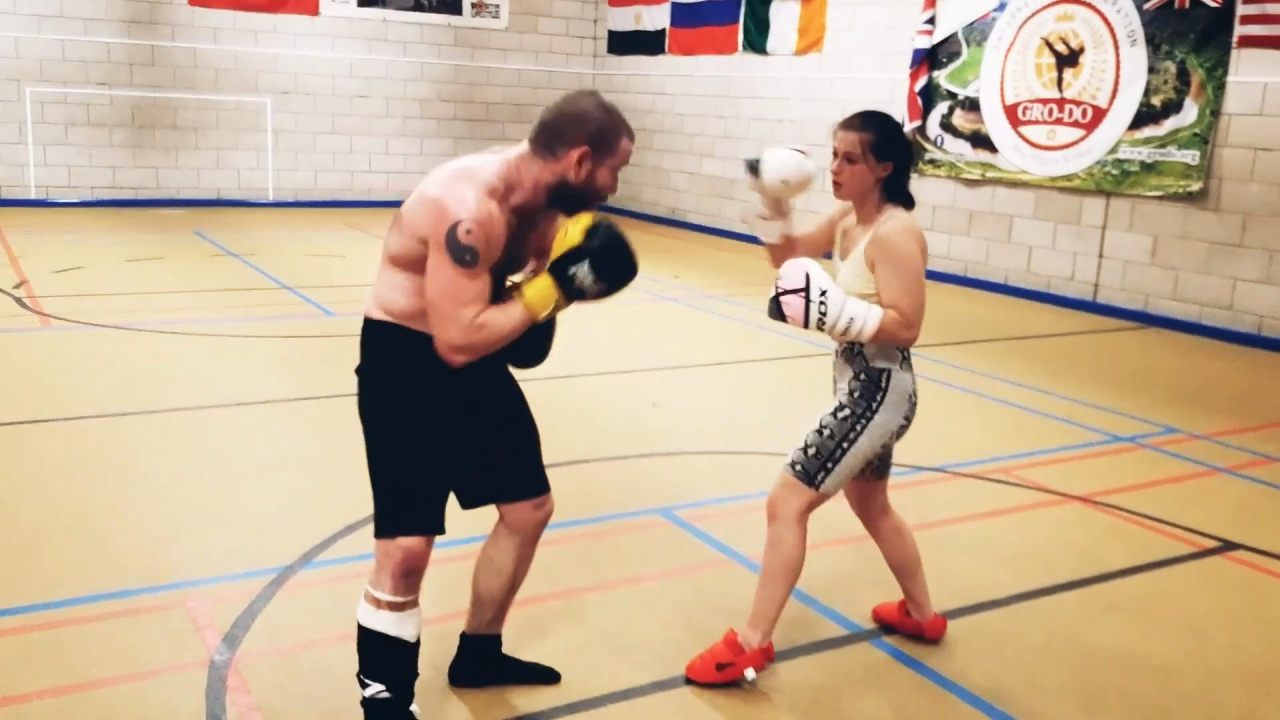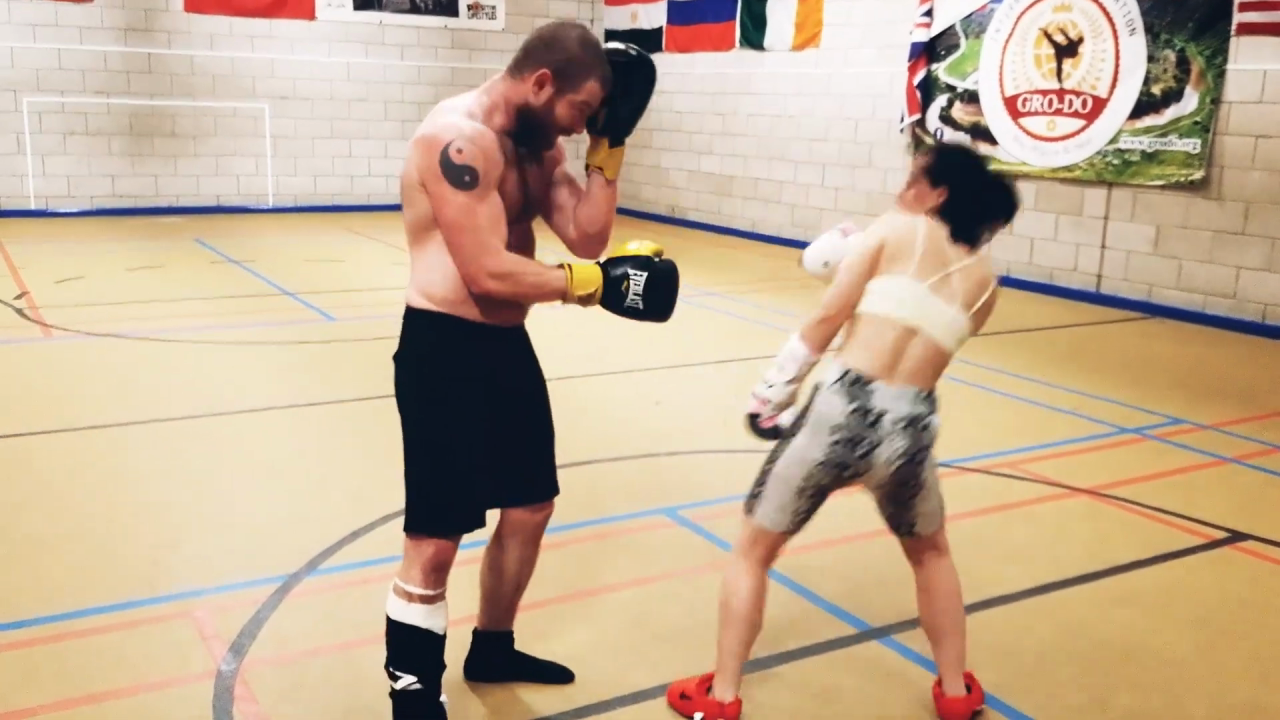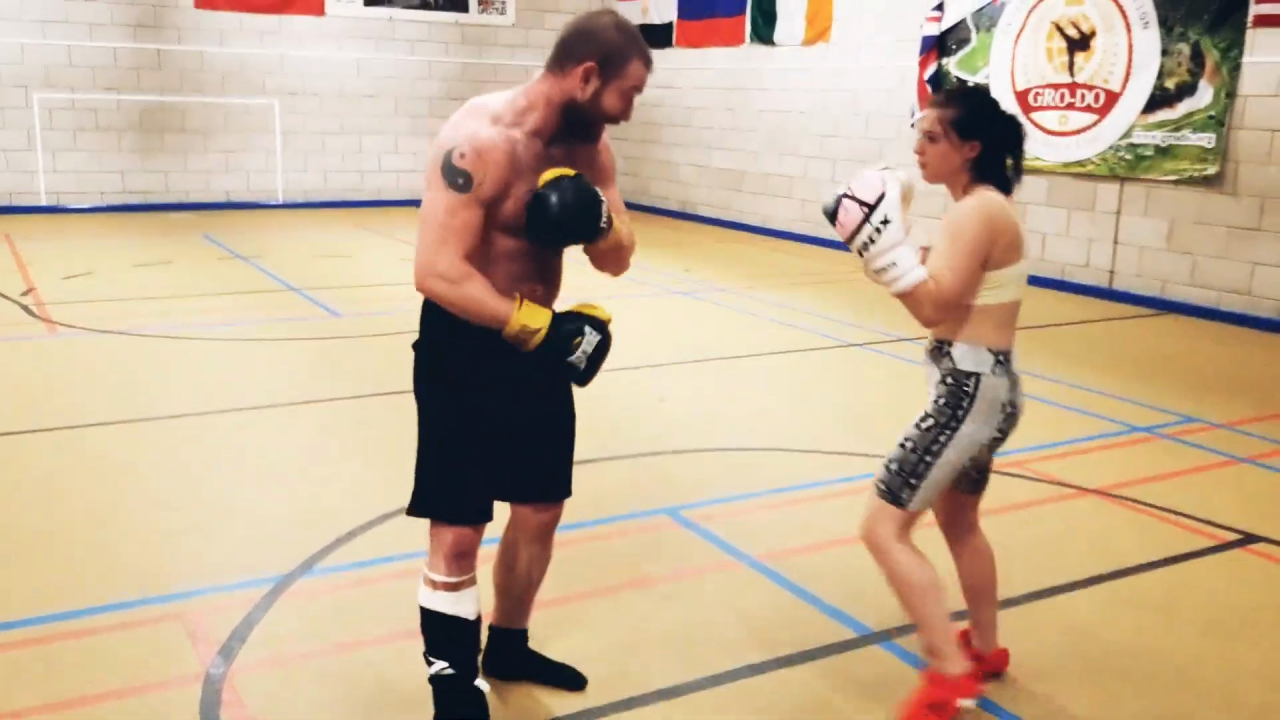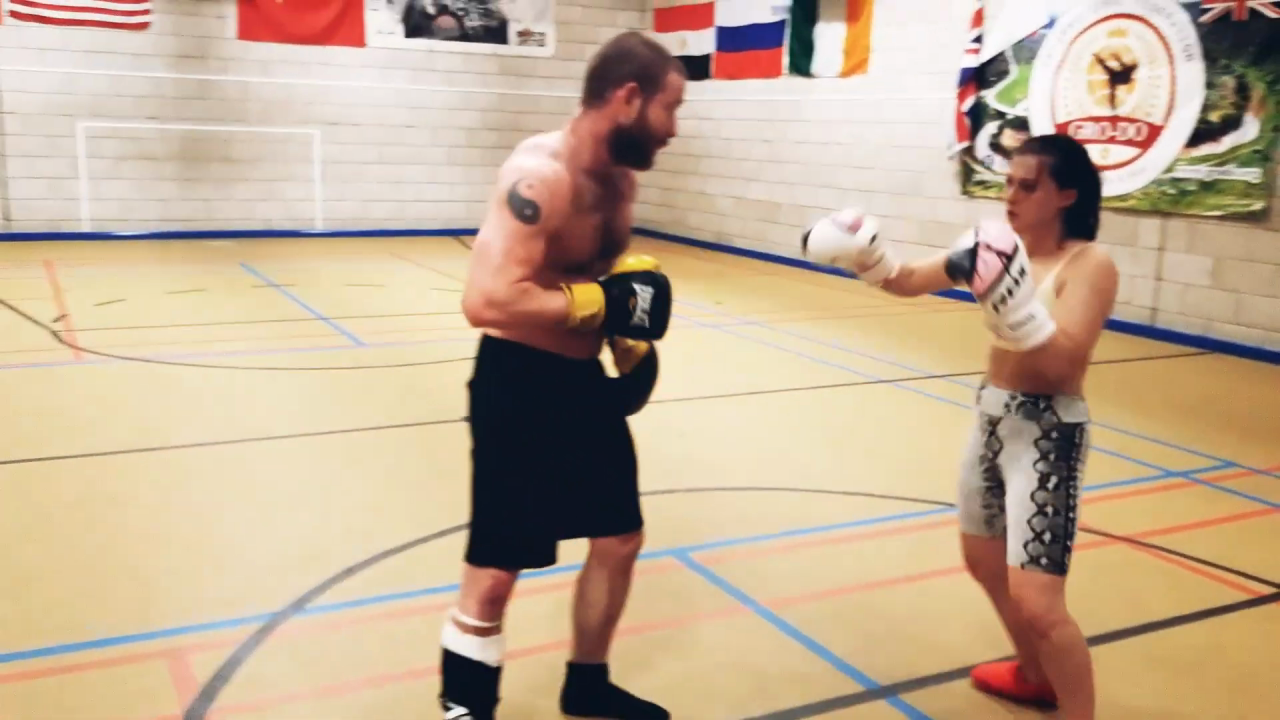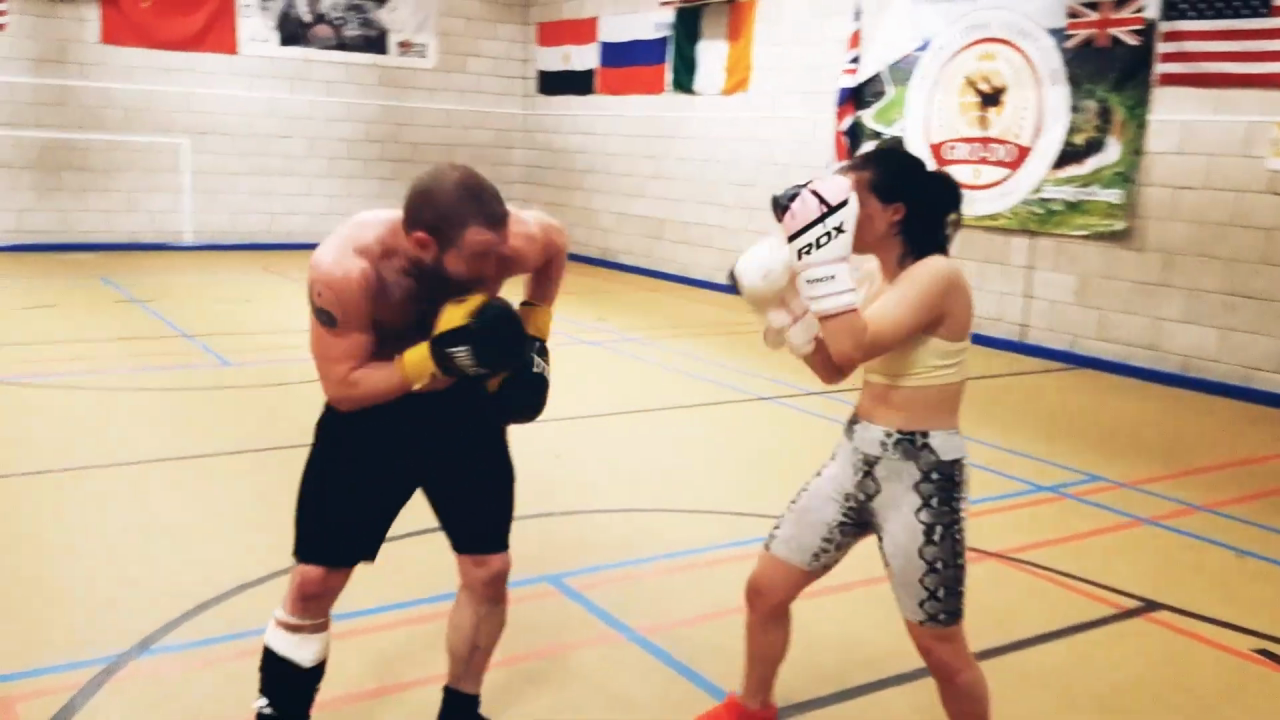
dt=1s
person 1, frame 1
left shoulder: (536, 184)
right shoulder: (469, 209)
left elbow: (549, 254)
right elbow: (459, 341)
left wrist: (545, 288)
right wrist: (553, 288)
left hip: (473, 359)
right hip: (406, 360)
left knee: (529, 508)
right knee: (405, 548)
left ankle: (478, 654)
person 1, frame 2
left shoulder: (536, 147)
right shoulder: (458, 138)
left elbow: (588, 236)
right elbow: (491, 272)
left wrist: (610, 141)
right wrist: (600, 283)
left hip: (507, 346)
right hip: (444, 352)
left knee: (529, 509)
right knee: (434, 543)
left ankle: (492, 648)
person 1, frame 3
left shoulder: (588, 147)
right shoulder: (481, 138)
left elbow: (618, 259)
right elbow: (438, 271)
left wrist: (596, 217)
right wrist: (542, 329)
left hip: (540, 341)
right hip: (464, 344)
left knee: (540, 511)
right knee: (456, 533)
left ankle: (508, 645)
person 1, frame 4
left shoulder: (619, 177)
right shoulder: (541, 176)
right elbow: (486, 301)
left wrist: (627, 327)
right wrist: (598, 302)
left hip: (586, 380)
right hip: (517, 382)
left knee: (619, 542)
right knee: (493, 576)
person 1, frame 5
left shoulder: (509, 238)
right shoulder: (344, 265)
left elbow: (553, 244)
right elbow: (344, 387)
left wrist: (529, 339)
right wrist: (435, 358)
left hip: (463, 399)
right hip: (369, 408)
left knee: (488, 570)
right knee: (314, 581)
person 2, frame 1
left shoulder: (897, 234)
right shoulder: (848, 216)
left elbow: (903, 329)
right elbow: (787, 258)
left wrist: (832, 306)
right wrist: (774, 210)
left hip: (877, 388)
right hip: (868, 386)
left knee: (787, 504)
right knee: (870, 504)
left ankle: (751, 644)
right ankle: (921, 614)
person 2, frame 2
left shoulder: (894, 230)
right shoulder: (985, 279)
left elbow: (832, 315)
left wrist: (775, 388)
left hip: (841, 414)
right hip: (909, 430)
left knee: (751, 553)
right knee: (931, 553)
person 2, frame 3
left shoulder: (974, 211)
right shoulder: (990, 204)
left elbow: (934, 309)
left wrist: (878, 239)
right wrist: (887, 231)
left hip: (970, 390)
right hip: (987, 386)
left knee: (884, 528)
right knee: (957, 518)
right ankle: (983, 646)
person 2, frame 4
left shoulder: (1091, 266)
right shoulder: (999, 246)
left elbow: (1061, 365)
right elbow: (910, 281)
left wrist: (1012, 295)
right wrist: (863, 251)
left hip: (1047, 436)
right hip: (992, 422)
left knee: (1036, 601)
right knee: (984, 564)
right ankle: (1036, 672)
person 2, frame 5
left shoulder: (938, 277)
right shoulder: (871, 273)
left elbow: (852, 346)
right elbow: (832, 366)
left wrist: (820, 251)
left hip: (920, 474)
right hip: (856, 456)
left knee: (941, 651)
right knee: (765, 588)
